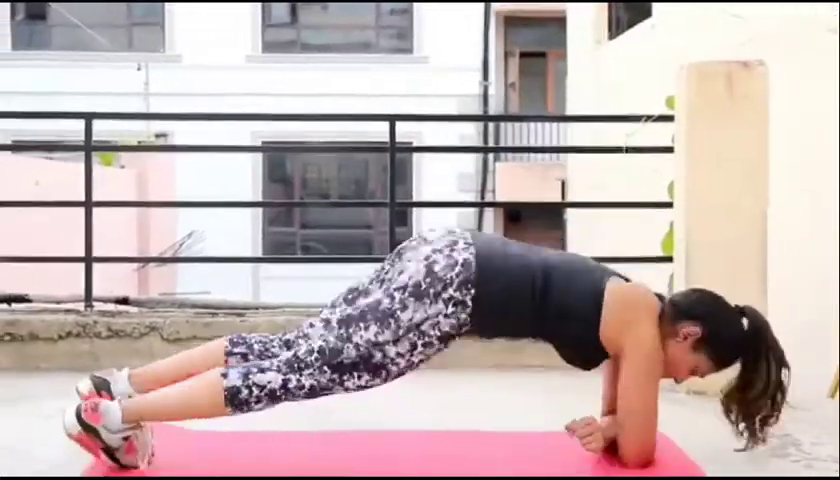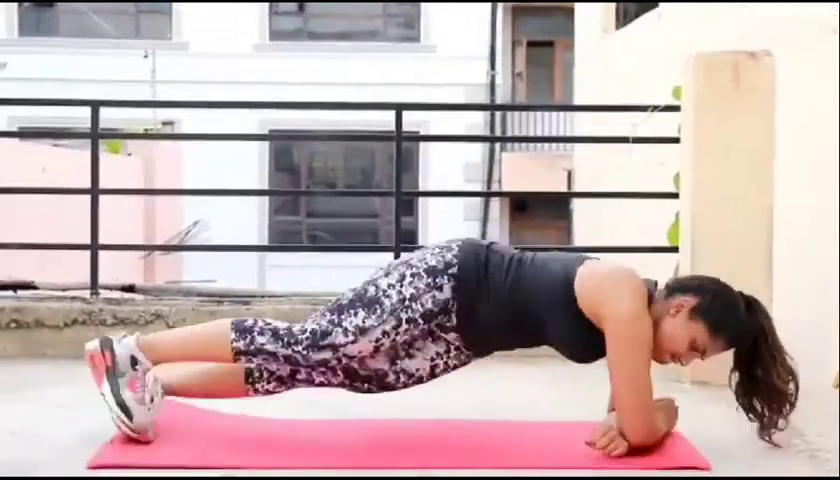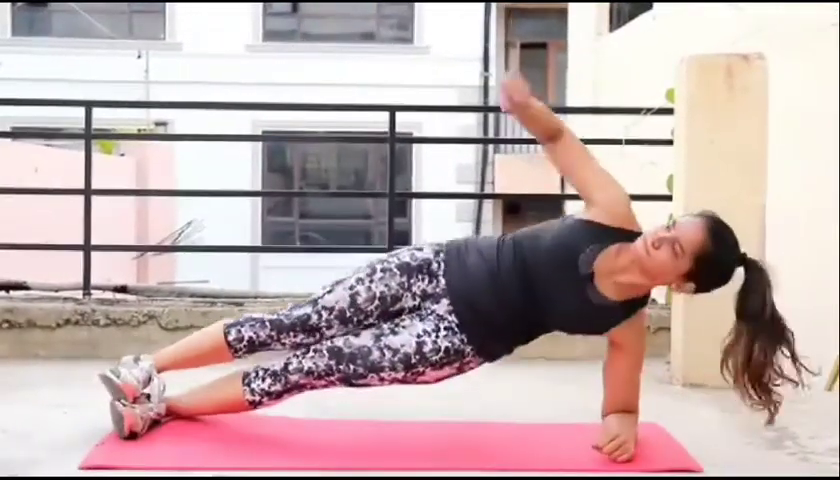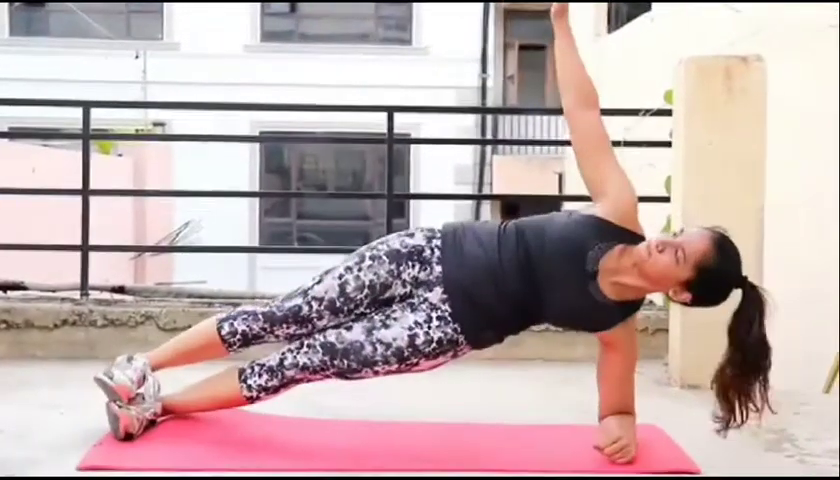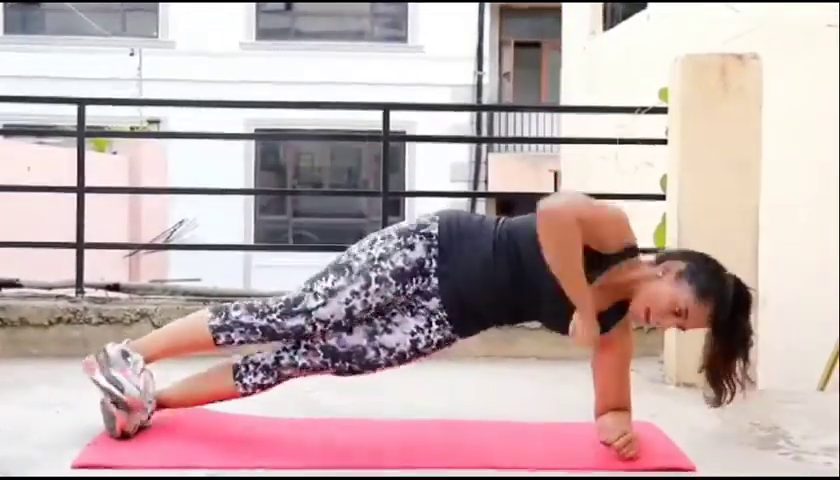
dt=0.5s
person 1, frame 1
left shoulder: (630, 311)
right shoulder: (644, 322)
left elbow: (618, 418)
right elbow: (636, 450)
left wrist: (609, 423)
right wrist: (620, 427)
left hip: (450, 260)
right hip: (453, 278)
left knee: (296, 350)
right knee: (301, 372)
left ankle: (126, 381)
right ankle: (119, 410)
person 1, frame 2
left shoulder: (635, 318)
right shoulder: (627, 299)
left elbow: (625, 416)
right elbow: (640, 427)
left wrist: (624, 418)
right wrist: (660, 412)
left hip: (462, 335)
right hip: (447, 278)
left knee: (327, 371)
right knee: (309, 343)
left ankle: (159, 382)
right ankle: (135, 350)
person 1, frame 3
left shoulder: (630, 319)
right shoulder: (616, 215)
left elbow: (621, 402)
right elbow: (557, 136)
left wrist: (622, 426)
right wrist: (526, 102)
left hip: (461, 337)
right hip: (440, 268)
left knee: (315, 367)
right knee: (294, 323)
left ankle: (161, 404)
right ankle: (146, 368)
person 1, frame 4
left shoulder: (619, 323)
right shoulder: (620, 211)
left elbow: (615, 407)
right elbow: (584, 111)
left wrist: (620, 427)
left hip: (451, 323)
right hip: (436, 253)
left knee: (310, 360)
right knee: (288, 319)
left ankle: (154, 405)
right ankle: (142, 371)
person 1, frame 5
left shoulder: (615, 319)
right shoulder: (612, 233)
left elbow: (611, 406)
right elbow: (549, 211)
left wrist: (619, 428)
right wrist: (581, 302)
left hip: (445, 318)
right hip: (429, 249)
left knee: (308, 353)
right knee: (288, 315)
left ankle: (147, 395)
right ankle: (131, 356)
